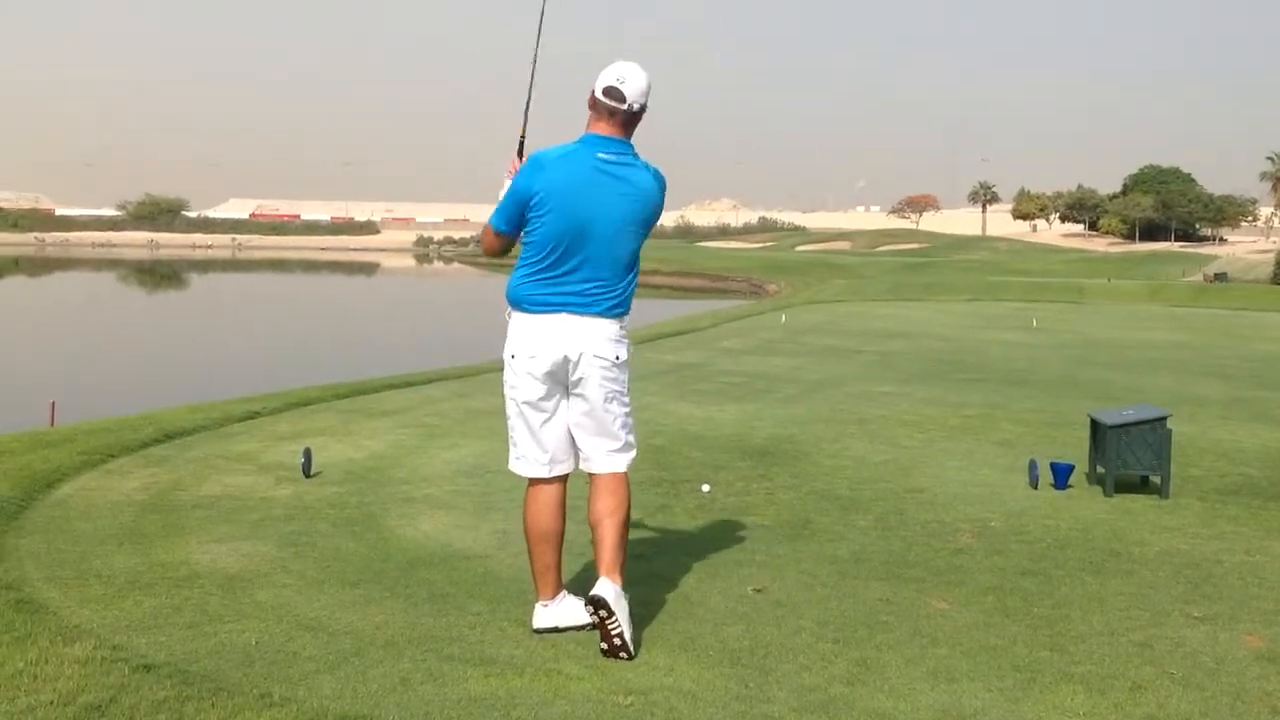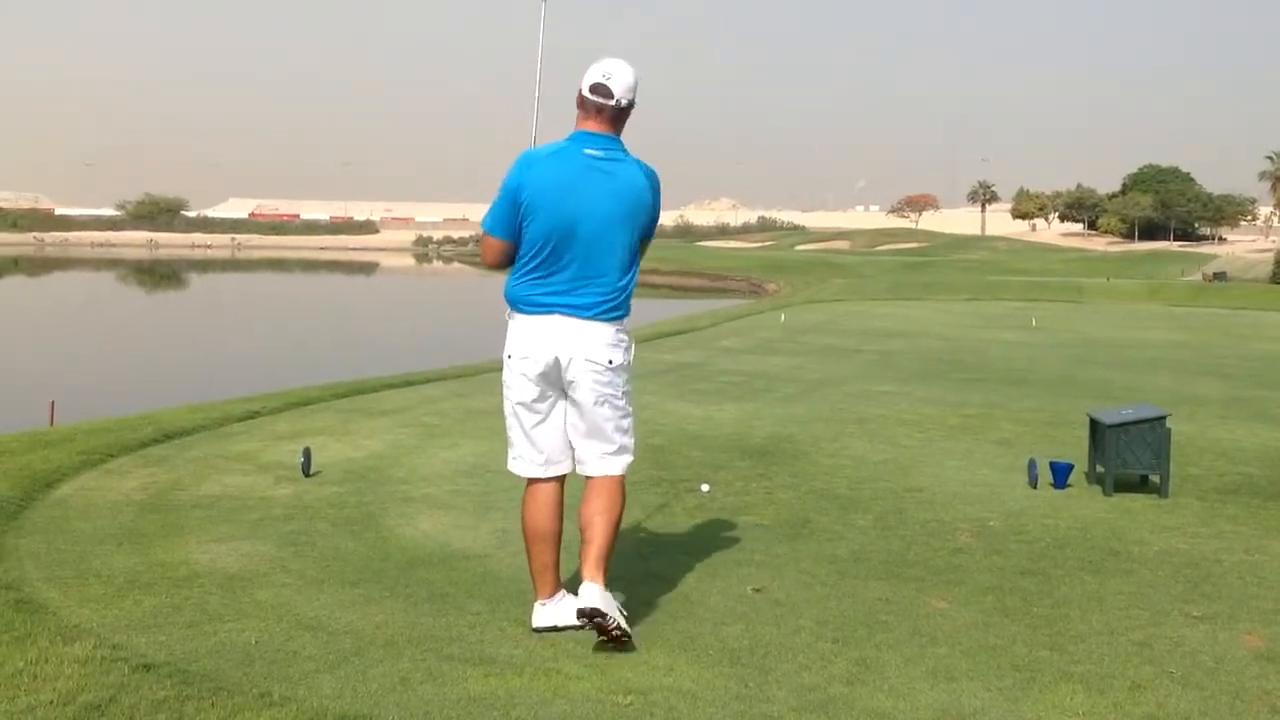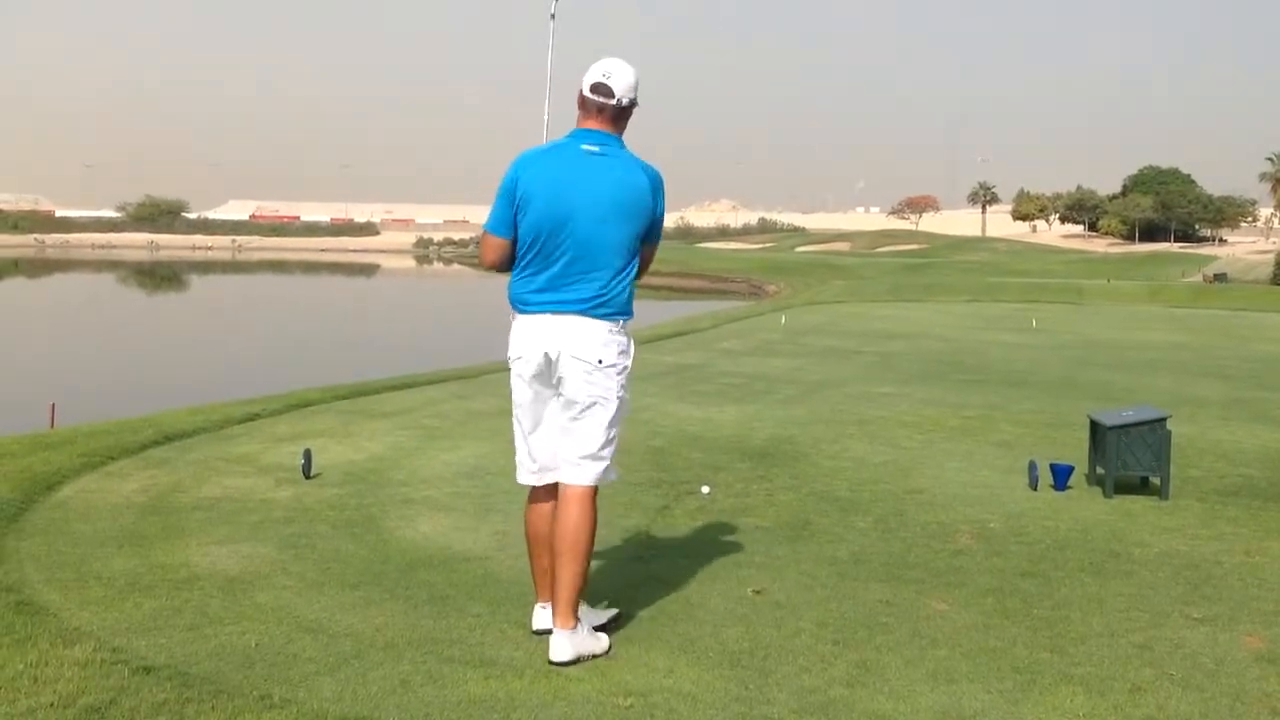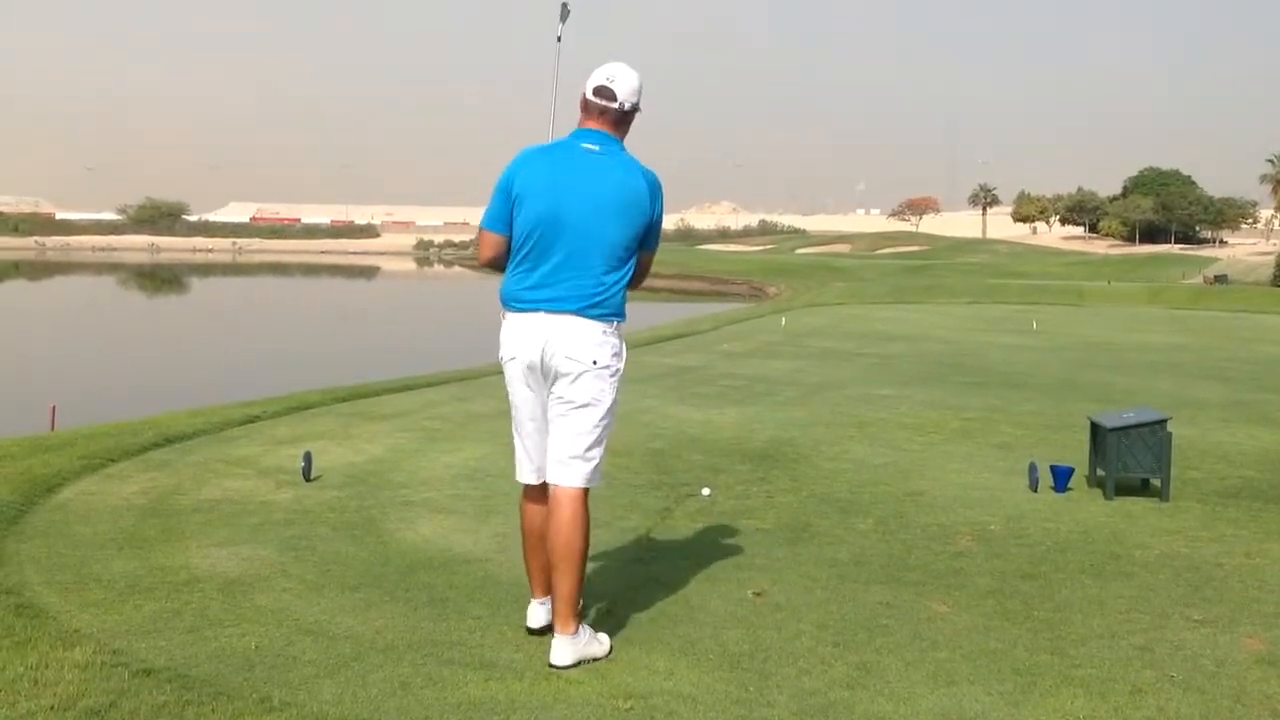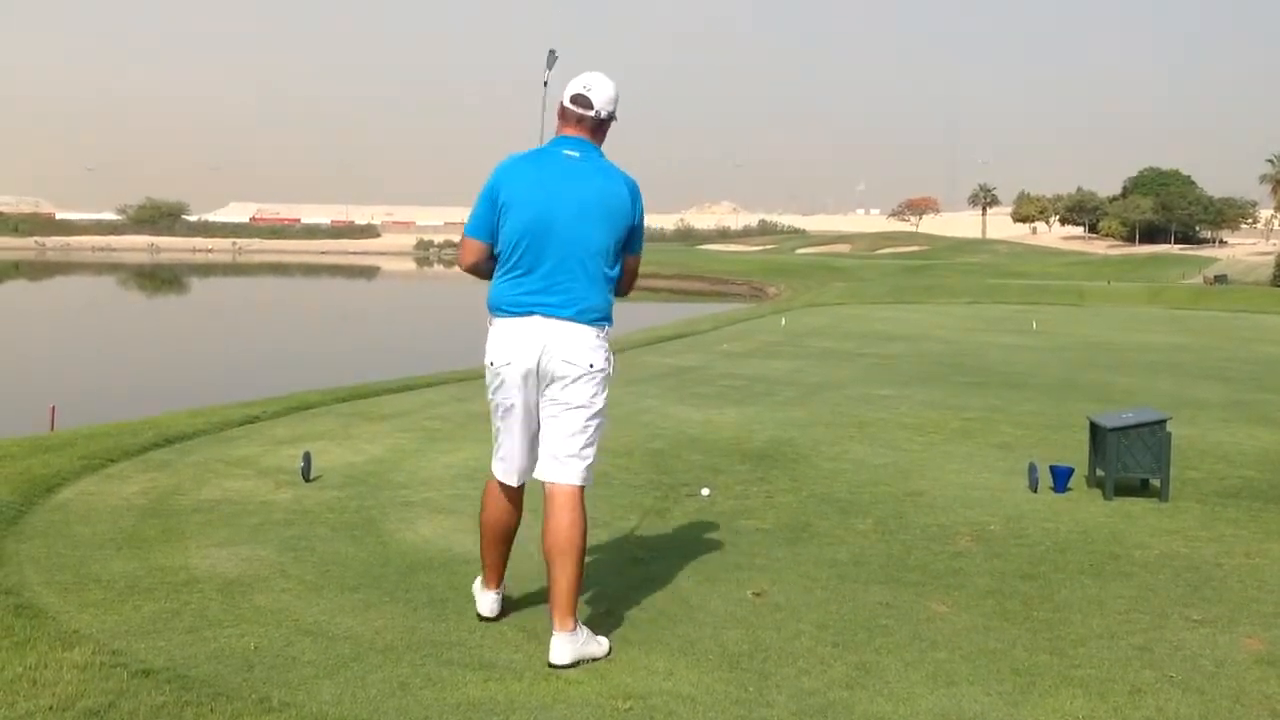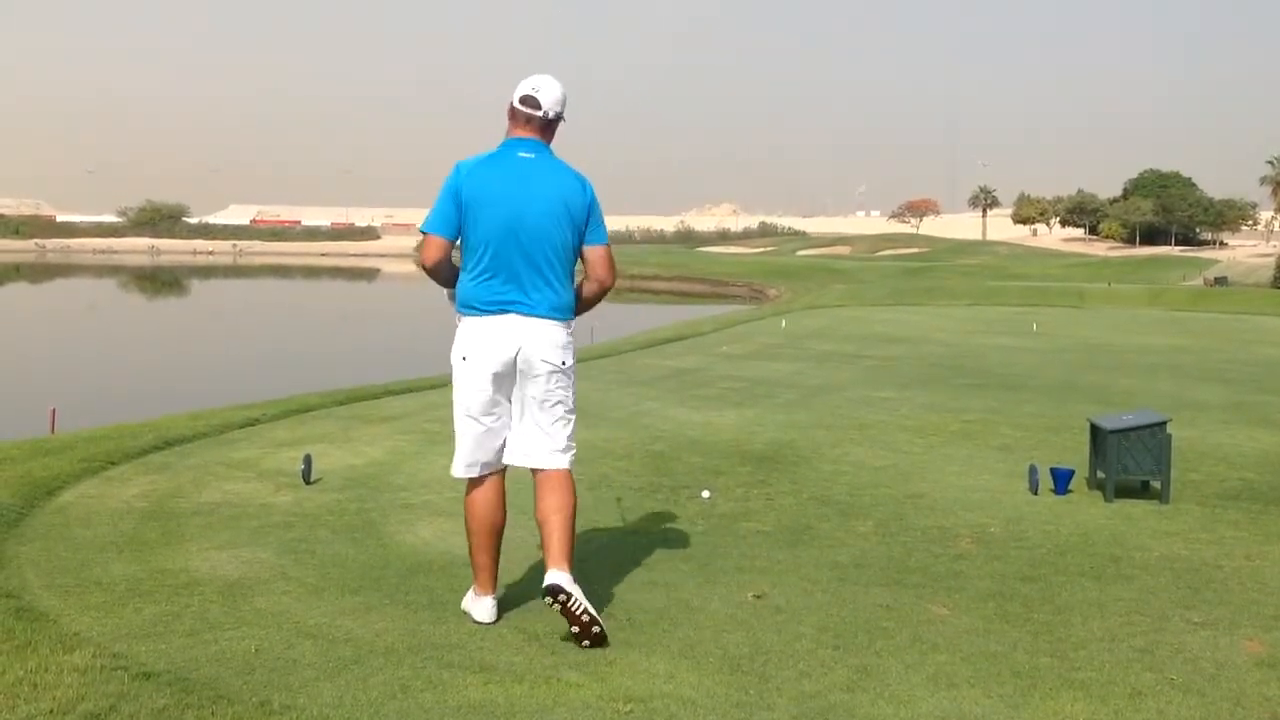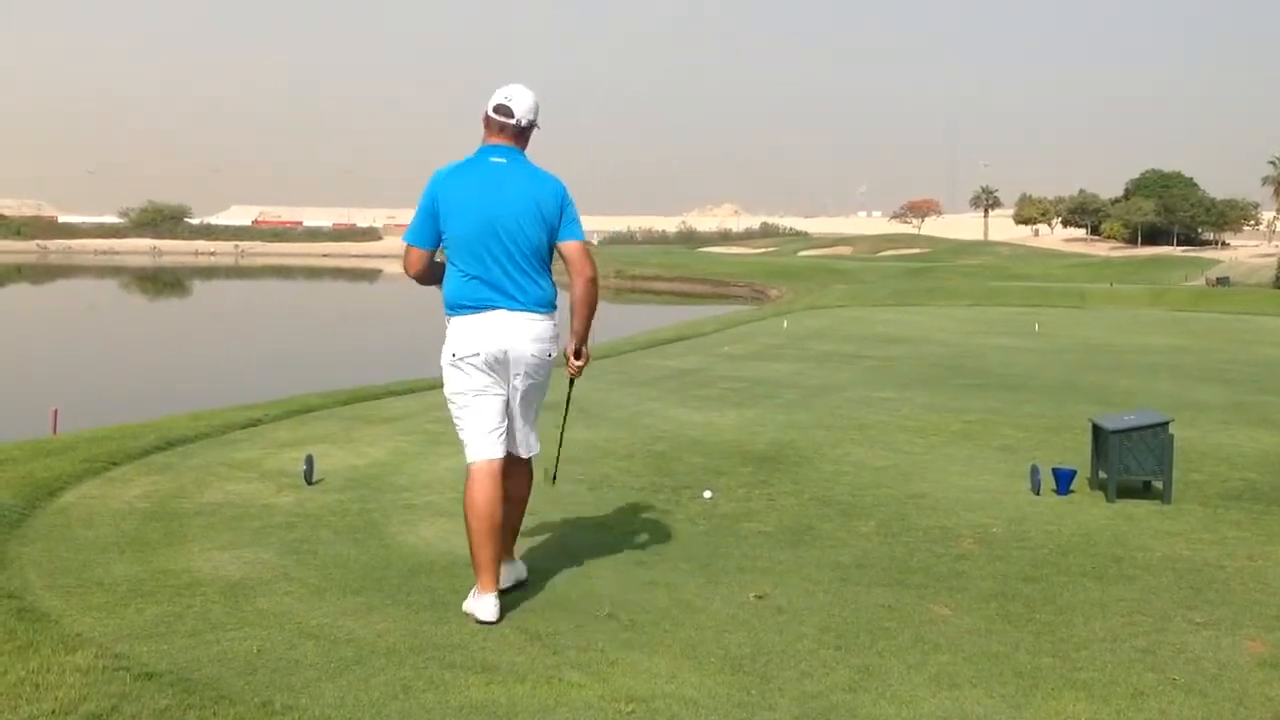
dt=0.3s
person 1, frame 1
left shoulder: (541, 169)
right shoulder: (651, 184)
left elbow: (491, 245)
left hip: (534, 335)
right hip: (600, 337)
left knee: (544, 473)
right knee: (609, 466)
left ankle: (550, 601)
right ankle: (609, 587)
person 1, frame 2
left shoulder: (532, 168)
right shoulder: (644, 181)
left elbow: (492, 255)
left hip: (532, 333)
right hip: (599, 339)
left knee: (543, 471)
right knee: (606, 469)
left ankle: (548, 600)
right ankle: (594, 588)
person 1, frame 3
left shoulder: (529, 166)
right shoulder: (645, 180)
left elbow: (492, 257)
left hip: (532, 333)
right hip: (597, 339)
left knee: (541, 480)
right knee: (578, 482)
left ankle: (548, 605)
right ankle: (567, 629)
person 1, frame 4
left shoulder: (527, 164)
right shoulder: (643, 183)
left elbow: (487, 254)
left hip: (522, 331)
right hip: (589, 339)
left knee: (534, 476)
right knee: (569, 483)
left ankle: (541, 601)
right ankle: (567, 633)
person 1, frame 5
left shoulder: (510, 171)
right shoulder: (623, 188)
left elbow: (471, 259)
right elbow: (624, 280)
left hip: (513, 337)
right hip: (579, 343)
left knee: (508, 474)
right knee: (565, 483)
left ankle: (490, 587)
right ankle: (566, 630)
person 1, frame 6
left shoulder: (467, 174)
right shoulder: (576, 186)
left elbow: (431, 258)
right elbow: (602, 279)
left hip: (482, 336)
right hip: (548, 338)
left knee: (482, 471)
right knee: (553, 466)
left ankle: (483, 594)
right ankle: (560, 574)
person 1, frame 7
left shoulder: (445, 182)
right shoulder: (550, 188)
left elbow: (416, 267)
right elbow: (584, 273)
right wrist: (580, 340)
left hip: (472, 333)
right hip: (533, 331)
left knee: (484, 460)
right knee: (518, 450)
left ankle: (486, 589)
right ankle: (507, 562)
